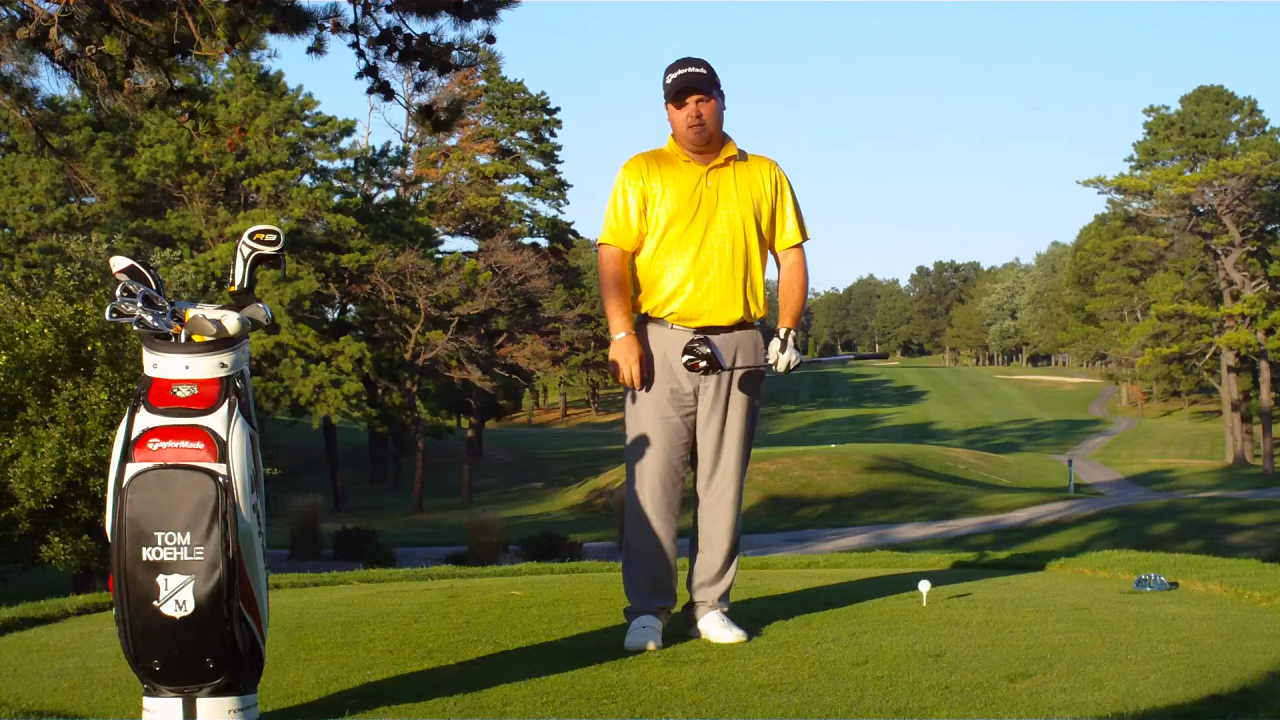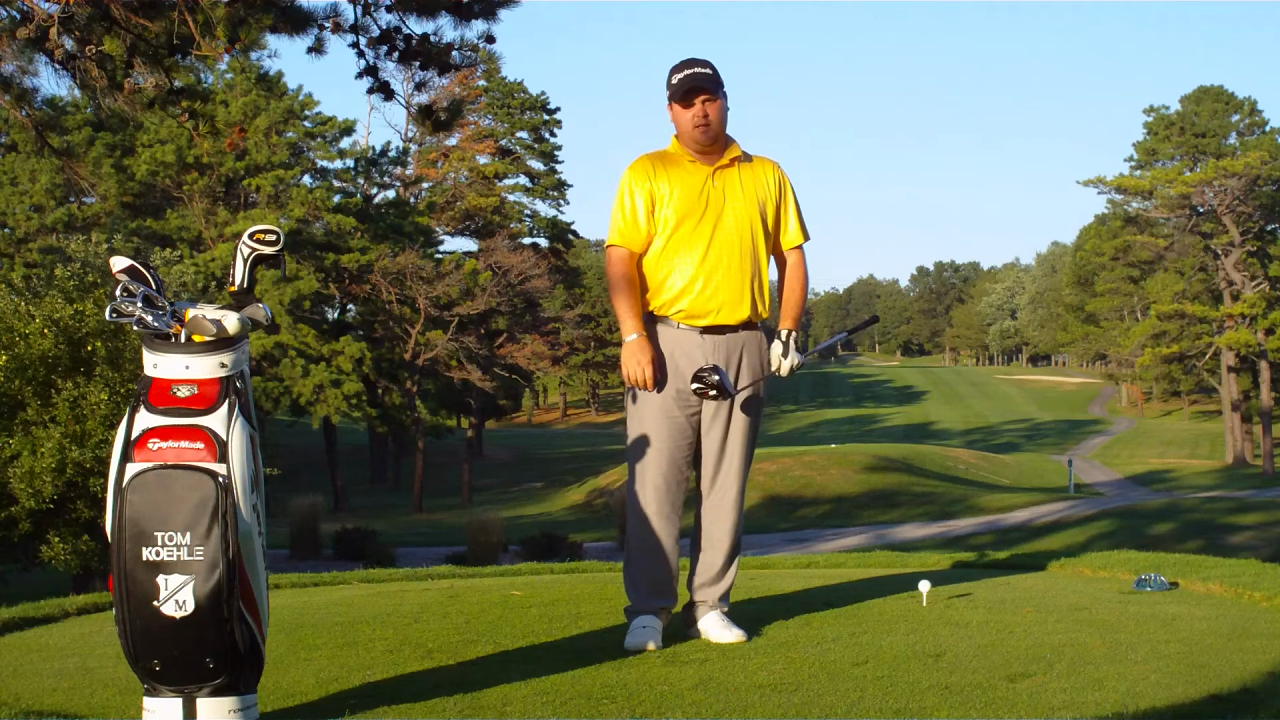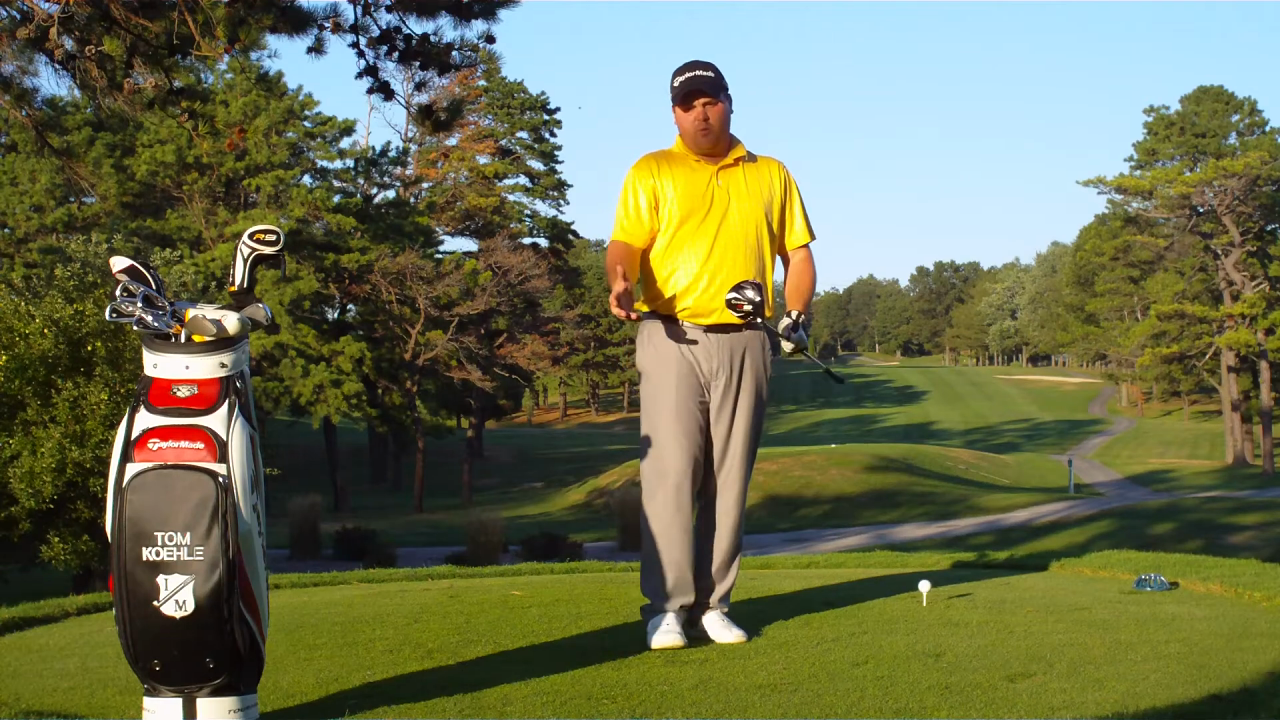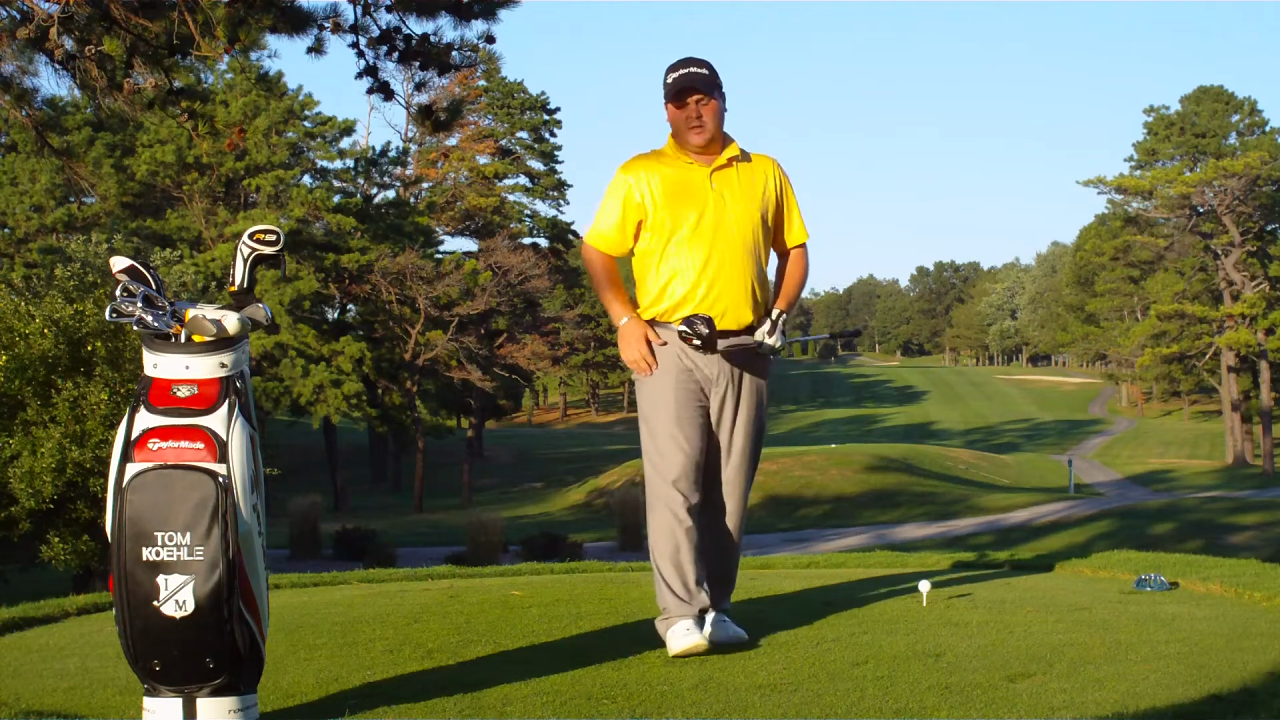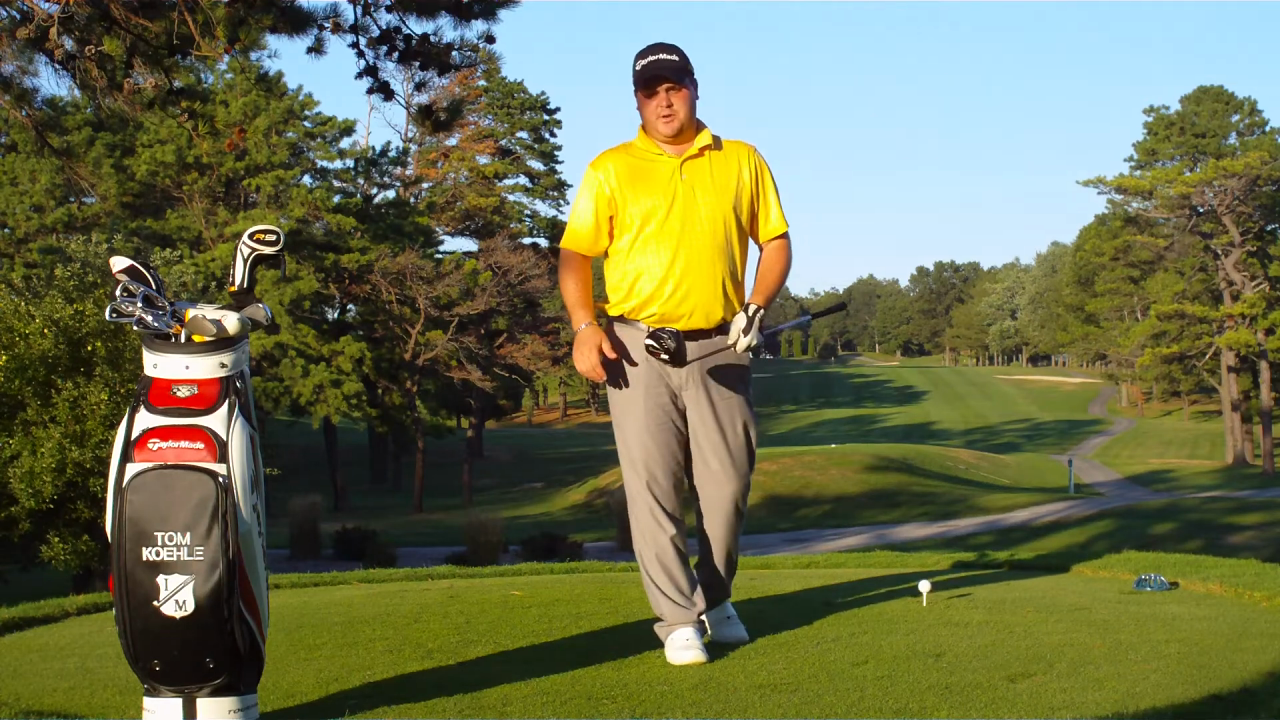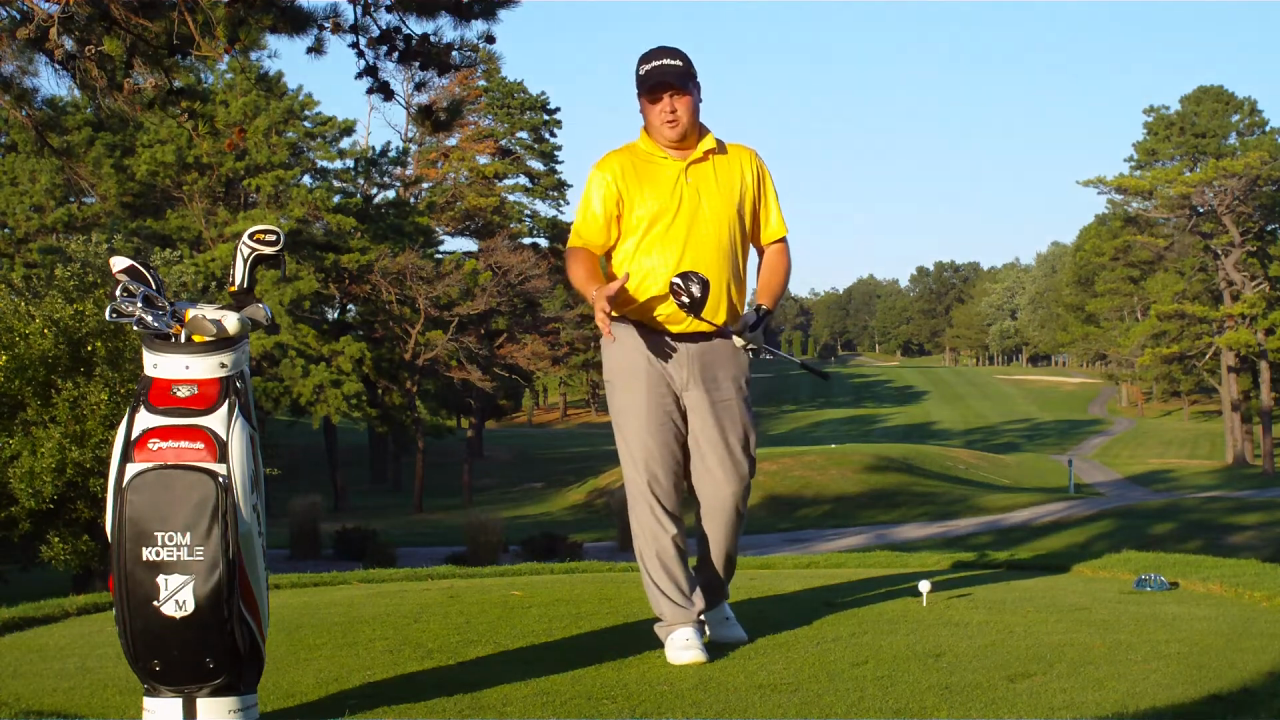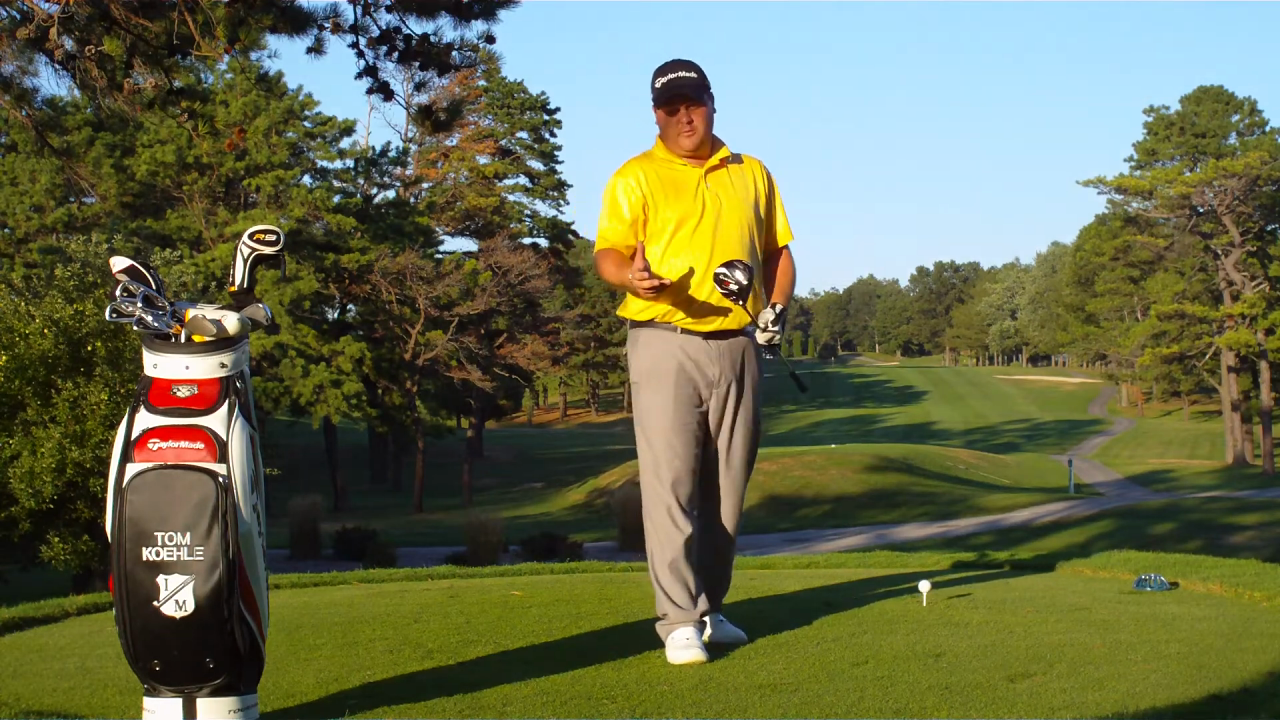
dt=0.7s
person 1, frame 1
left shoulder: (765, 175)
right shoulder: (641, 172)
left elbow: (791, 256)
right elbow: (613, 255)
left wrist: (787, 330)
right wrist: (622, 333)
left hip: (738, 346)
right hip: (661, 343)
left knee: (723, 481)
right knee: (653, 477)
left ankle: (710, 605)
right ankle: (648, 609)
person 1, frame 2
left shoulder: (767, 176)
right shoulder: (646, 173)
left elbow: (791, 258)
right elbow: (621, 257)
left wrist: (787, 333)
right wrist: (633, 336)
left hip: (742, 346)
right hip: (666, 341)
left knee: (725, 481)
right knee: (656, 476)
left ankle: (710, 604)
right ankle: (649, 608)
person 1, frame 3
left shoulder: (772, 175)
right shoulder: (651, 171)
left elbow: (799, 254)
right elbow: (625, 244)
left wrist: (797, 315)
right wrist: (621, 284)
left hip: (743, 343)
right hip: (672, 339)
left knee: (729, 479)
right knee: (671, 469)
left ankle: (710, 604)
right ankle: (667, 605)
person 1, frame 4
left shoulder: (766, 174)
right shoulder: (640, 175)
left elbow: (794, 250)
right elbow: (596, 250)
left wrist: (778, 314)
right wrist: (624, 319)
left hip: (744, 351)
right hip: (667, 346)
left knee: (730, 484)
right knee: (674, 476)
left ankle: (714, 606)
right ankle: (681, 615)
person 1, frame 5
left shoulder: (743, 162)
right shoulder: (610, 169)
left elbow: (776, 241)
right elbow: (575, 252)
left wrist: (756, 307)
right wrist: (583, 323)
left hip: (719, 349)
right hip: (636, 347)
left knee: (728, 484)
right knee: (654, 488)
left ankle: (716, 600)
right ankle: (679, 621)
person 1, frame 6
left shoulder: (744, 166)
right shoulder: (615, 170)
left elbow: (774, 244)
right elbow: (581, 249)
left wrist: (763, 309)
right wrist: (599, 292)
left hip: (719, 348)
right hip: (640, 346)
left knee: (728, 482)
right knee: (653, 487)
left ankle: (712, 598)
right ankle: (677, 619)
person 1, frame 7
left shoulder: (752, 174)
right shoulder: (635, 177)
left elbow: (777, 250)
right elbow: (607, 252)
left wrist: (777, 307)
right wrist: (633, 276)
left hip: (738, 347)
right hip: (666, 344)
left knee: (726, 486)
right knee: (670, 481)
left ankle: (709, 607)
right ankle: (679, 621)
